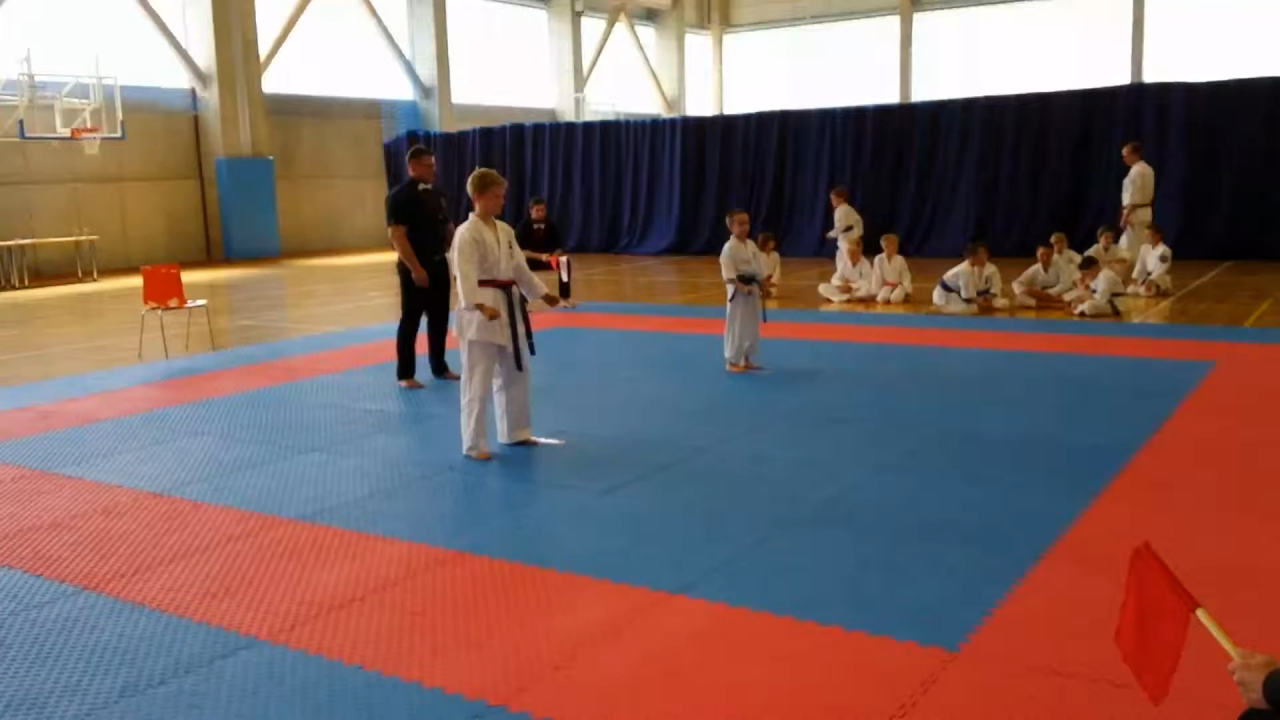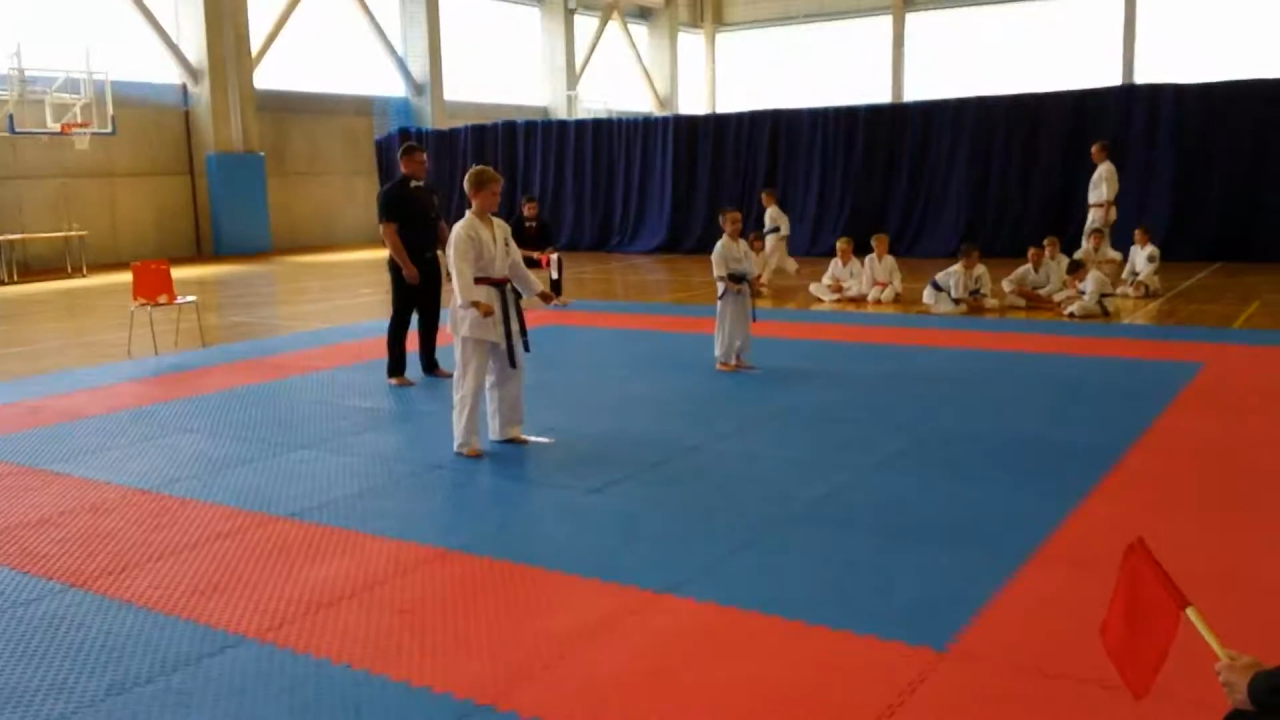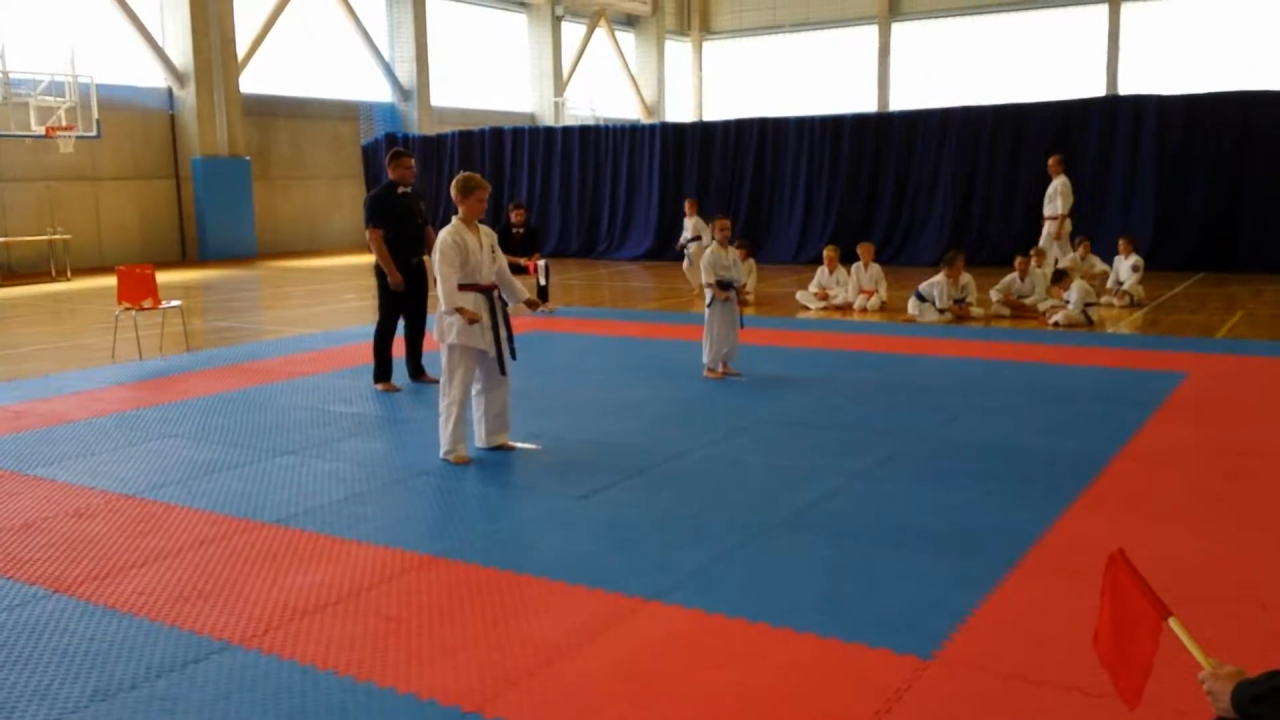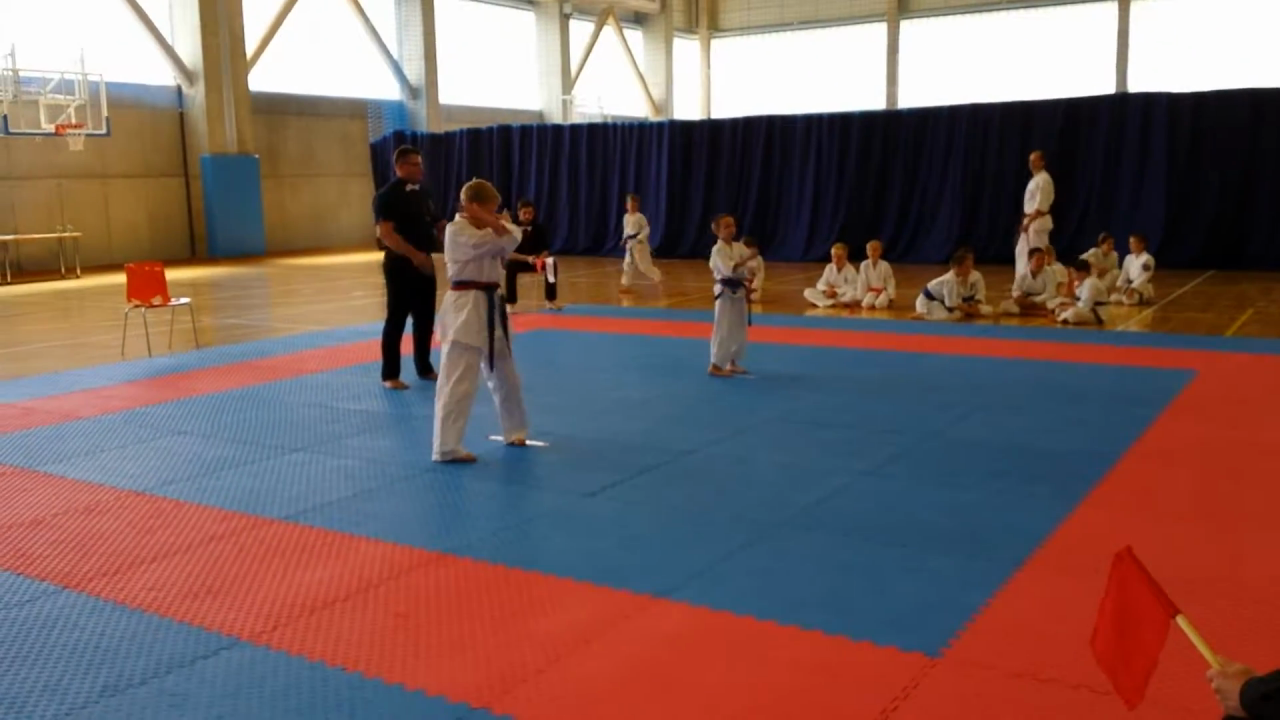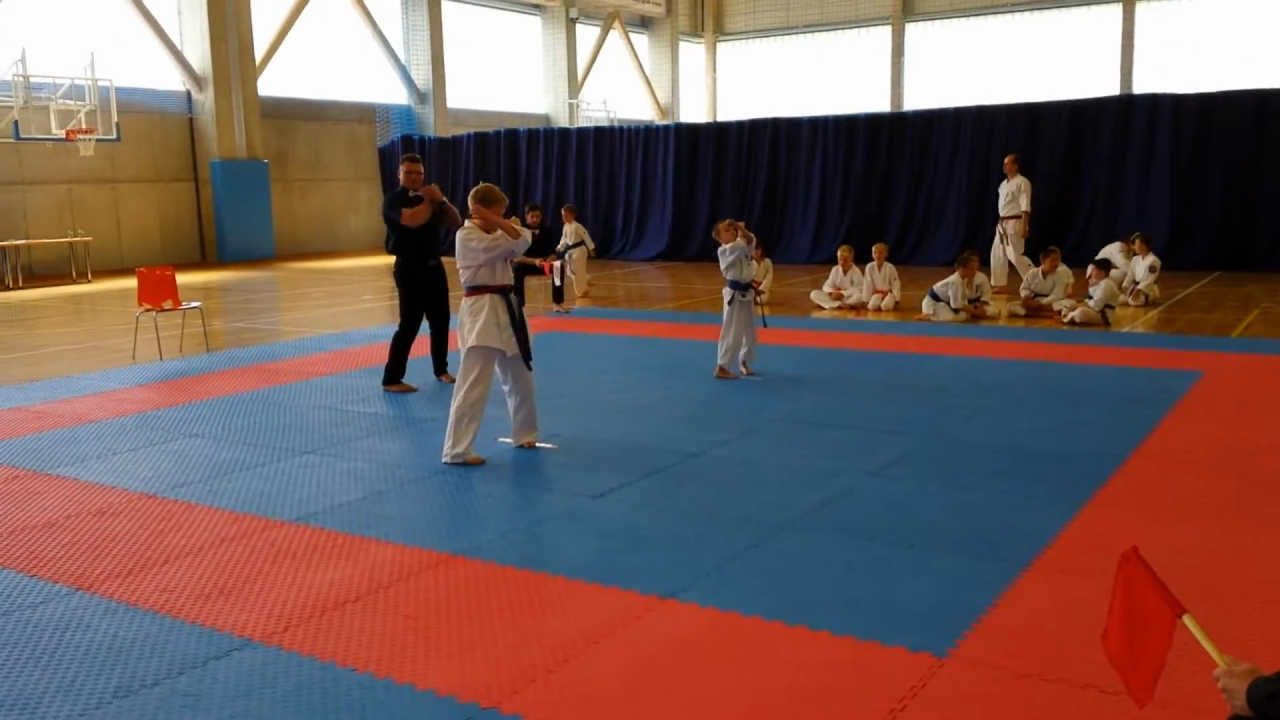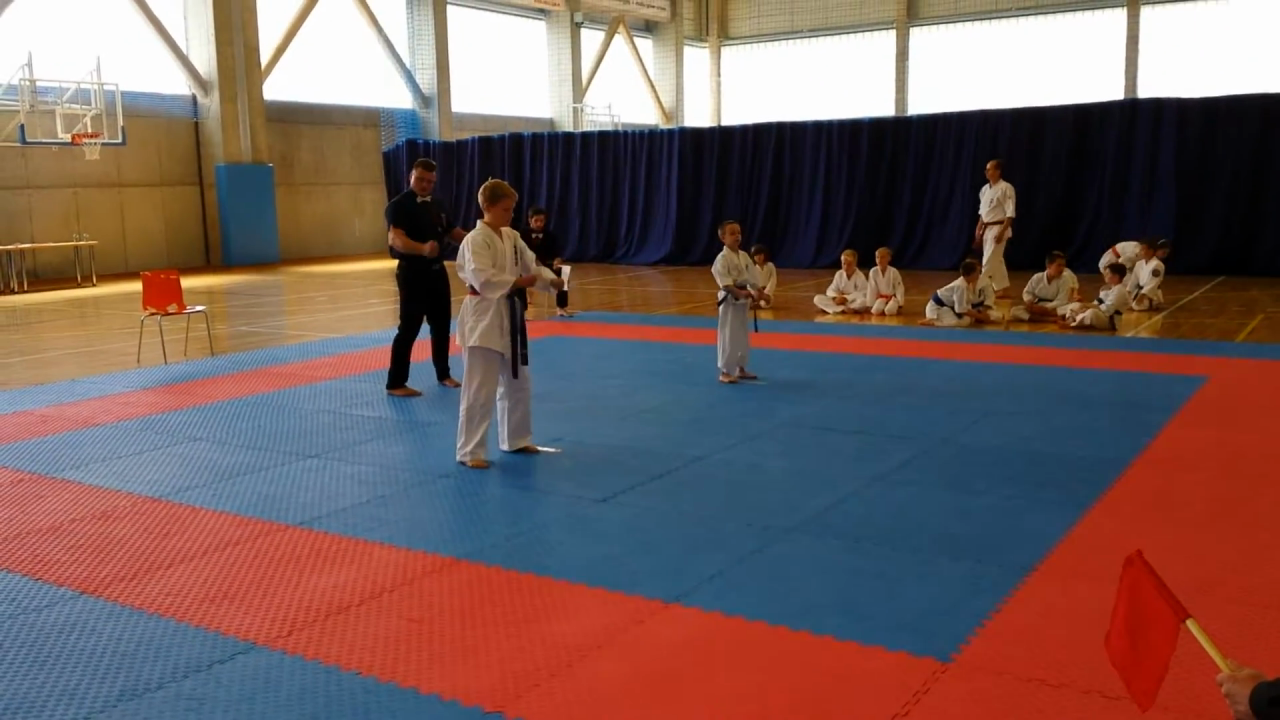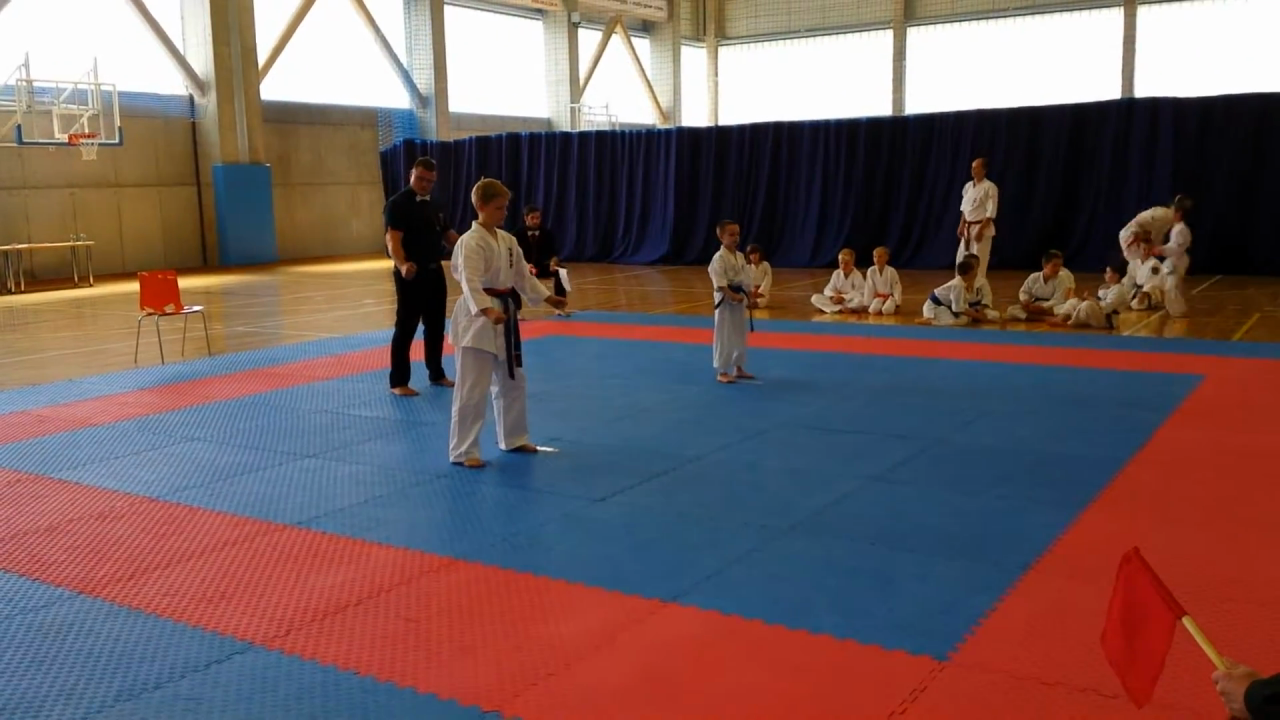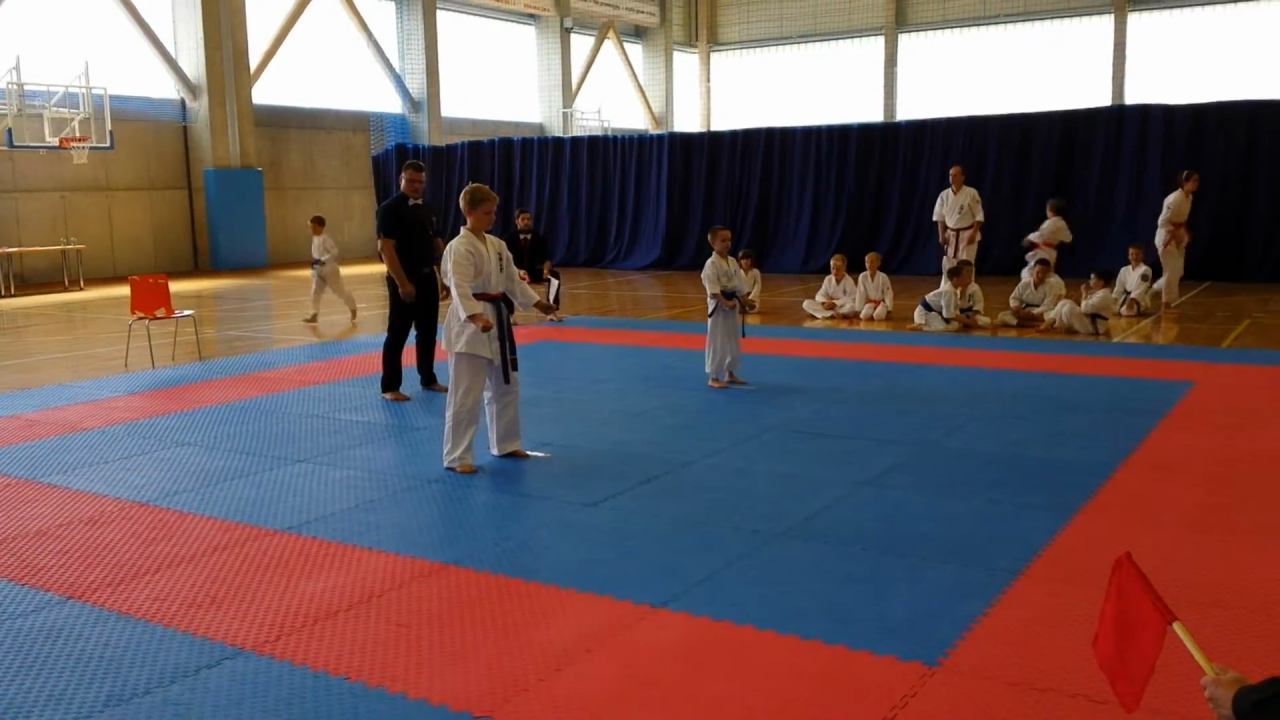
dt=0.4s
person 1, frame 1
left shoulder: (505, 231)
right shoulder: (467, 233)
left elbow: (520, 268)
right elbow: (466, 275)
left wrist: (542, 293)
right wrist: (480, 305)
left hip: (509, 305)
right hip: (480, 311)
left knee: (515, 374)
right knee: (478, 381)
left ankle: (515, 432)
right ankle: (474, 444)
person 1, frame 2
left shoulder: (501, 228)
right shoulder: (464, 230)
left elbow: (515, 265)
right elbow: (461, 272)
left wrist: (537, 290)
right wrist: (476, 302)
left hip: (504, 304)
right hip: (475, 309)
left knee: (509, 371)
right knee: (472, 377)
left ankle: (506, 429)
right ankle: (466, 441)
person 1, frame 3
left shoulder: (487, 235)
right shoulder: (450, 236)
left elbow: (502, 272)
right elbow: (446, 279)
left wrist: (524, 298)
right wrist: (461, 309)
left hip: (490, 310)
right hip: (461, 314)
left knee: (495, 379)
right knee: (459, 384)
left ankle: (492, 436)
right ankle: (452, 448)
person 1, frame 4
left shoulder: (486, 230)
right shoulder: (456, 231)
left elbow: (512, 239)
right elbow: (492, 242)
left wrist: (491, 221)
right wrist: (488, 223)
left hip: (490, 307)
right hip: (464, 309)
left knee: (505, 376)
right knee: (458, 382)
left ankle: (514, 430)
right ankle: (446, 448)
person 1, frame 5
left shoulder: (494, 234)
right shoulder: (466, 236)
left elbow: (523, 241)
right elbow: (510, 243)
left wrist: (499, 222)
right wrist: (494, 225)
left hip: (506, 310)
right hip: (481, 314)
left knee: (521, 379)
right knee: (474, 385)
left ankle: (524, 433)
right ankle: (457, 450)
person 1, frame 6
left shoulder: (512, 237)
right shoulder: (477, 239)
left elbow: (531, 267)
right elbow: (480, 276)
left wrist: (552, 280)
right wrist: (516, 281)
left hip: (508, 315)
right hip: (484, 315)
left knee: (517, 383)
right knee: (480, 388)
left ankle: (516, 439)
right ankle: (470, 451)
person 1, frame 7
left shoulder: (507, 240)
right shoulder: (471, 241)
left elbow: (522, 277)
right elbow: (470, 283)
left wrist: (548, 298)
right wrist: (487, 311)
left hip: (504, 314)
right hip: (476, 319)
left knee: (512, 382)
right knee: (472, 388)
left ankle: (513, 438)
right ankle: (463, 451)
person 1, frame 8
left shoulder: (497, 245)
right shoulder: (460, 248)
left elbow: (512, 281)
right elbow: (460, 288)
left wrist: (538, 303)
right wrist: (476, 318)
left hip: (497, 320)
right hip: (469, 324)
left knee: (506, 387)
right knee: (466, 393)
left ankle: (505, 443)
right ankle: (457, 457)
person 2, frame 1
left shoulder: (435, 194)
right shoulder: (400, 196)
left elbow: (448, 229)
right elbow: (396, 236)
right wrist: (415, 269)
left hip: (439, 264)
right hip: (414, 267)
left knee: (440, 318)
right knee: (411, 320)
left ankle: (439, 367)
right ankle: (405, 374)
person 2, frame 2
left shoulder: (428, 191)
right shoulder: (391, 193)
left elbow: (440, 226)
right elbow: (388, 233)
right wrist: (406, 266)
left hip: (430, 261)
right hip: (405, 264)
left knee: (430, 315)
right knee: (401, 317)
left ankle: (430, 365)
right ankle: (395, 372)
person 2, frame 3
left shoulder: (415, 197)
right shoulder: (378, 198)
left elbow: (427, 232)
right elbow: (374, 239)
right wrist: (391, 272)
left hip: (416, 267)
right hip: (392, 270)
left knee: (417, 321)
right knee: (388, 323)
left ankle: (416, 370)
right ankle: (381, 377)
person 2, frame 4
left shoulder: (423, 194)
right shoulder: (388, 195)
left elbow: (433, 226)
right elbow: (384, 233)
right wrist: (414, 255)
left hip: (424, 263)
right hip: (399, 265)
left knee: (425, 317)
right knee: (397, 319)
left ankle: (424, 368)
right ankle: (390, 374)
person 2, frame 5
left shoulder: (430, 197)
right shoulder: (393, 200)
left elbow: (454, 222)
right elbow: (413, 220)
left wrist: (440, 200)
right wrist: (430, 201)
left hip: (434, 267)
right hip: (409, 269)
left knee: (441, 320)
right knee: (410, 324)
left ankle: (441, 369)
right ankle: (392, 378)
person 2, frame 6
left shoulder: (436, 206)
right shoulder: (399, 205)
left elbow: (452, 232)
right elbow: (395, 239)
right wrist: (421, 248)
left hip: (436, 271)
right hip: (413, 273)
left knee: (441, 324)
right knee: (408, 327)
left ankle: (443, 373)
right ankle: (396, 383)
person 2, frame 7
left shoulder: (434, 205)
right shoulder: (398, 204)
left elbow: (448, 234)
right elbow: (392, 239)
right wrist: (402, 265)
left hip: (434, 272)
right hip: (411, 274)
left knee: (435, 325)
right knee: (405, 328)
left ankle: (436, 374)
right ankle: (398, 382)
person 2, frame 8
left shoulder: (426, 209)
right shoulder: (390, 209)
left elbow: (436, 243)
right elbow: (385, 249)
right wrist: (402, 283)
left hip: (427, 277)
right hip: (404, 280)
left knee: (428, 331)
right knee: (398, 333)
left ankle: (428, 379)
right ankle: (390, 387)
